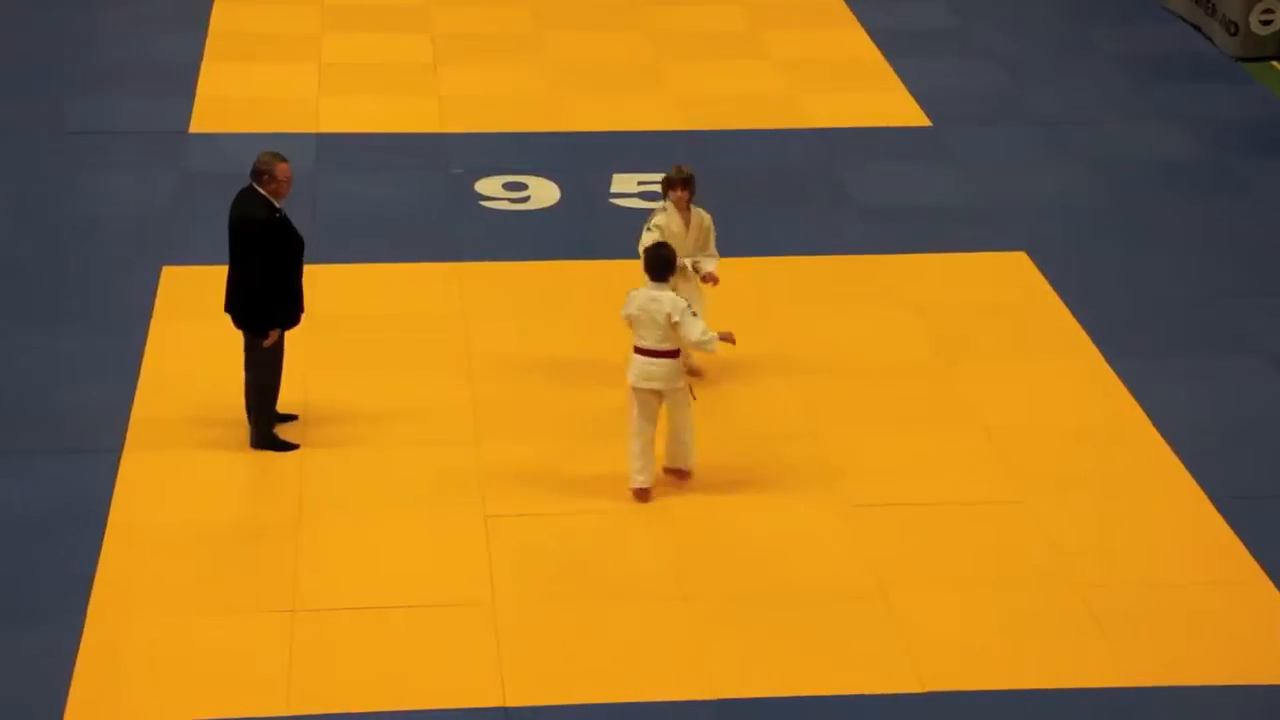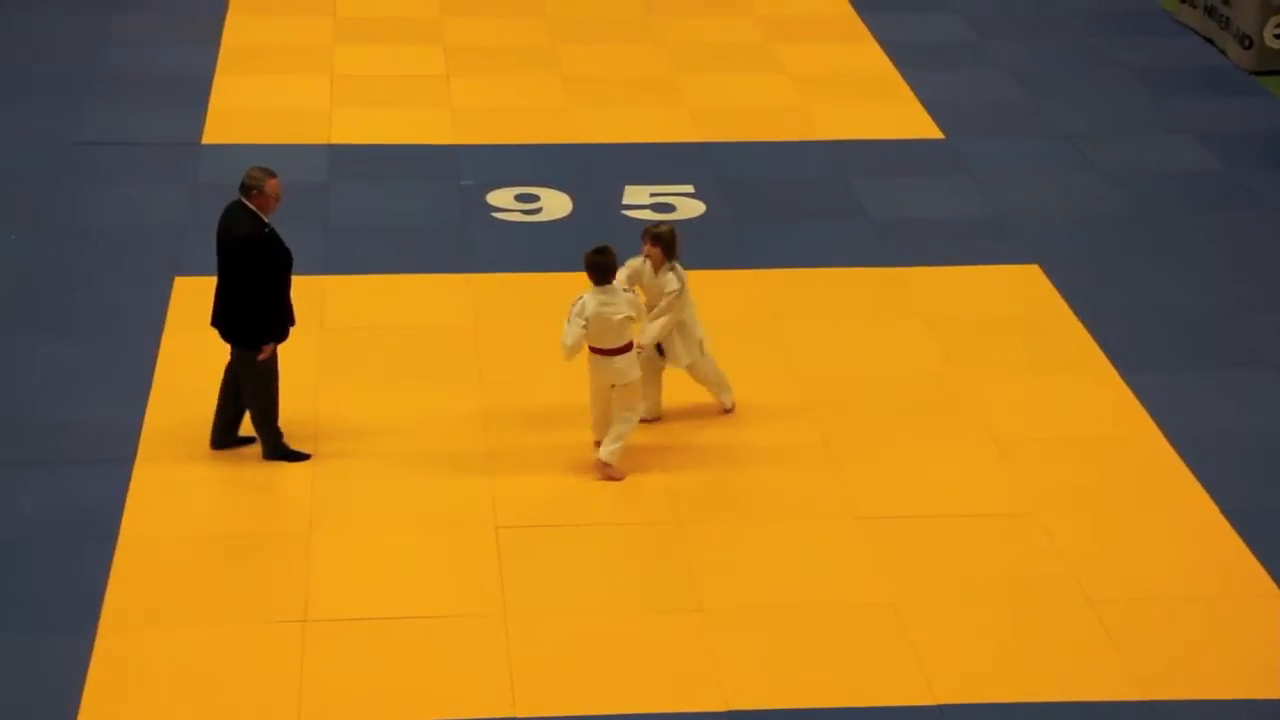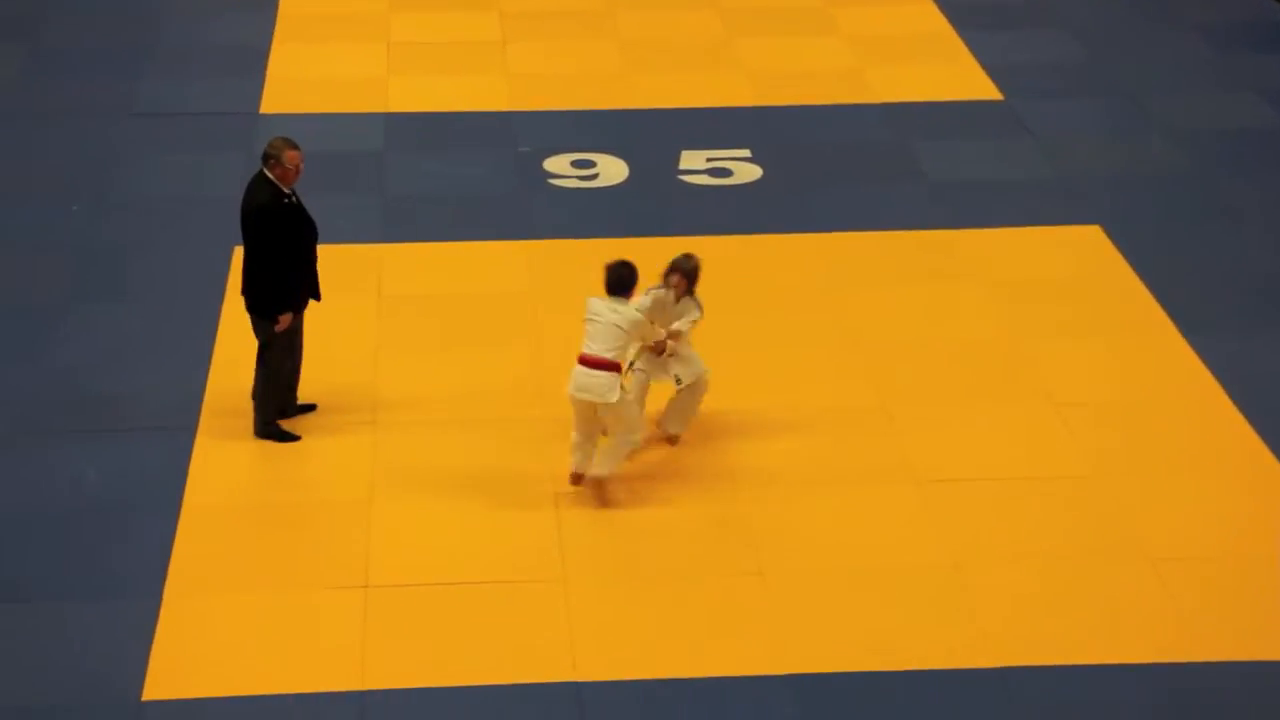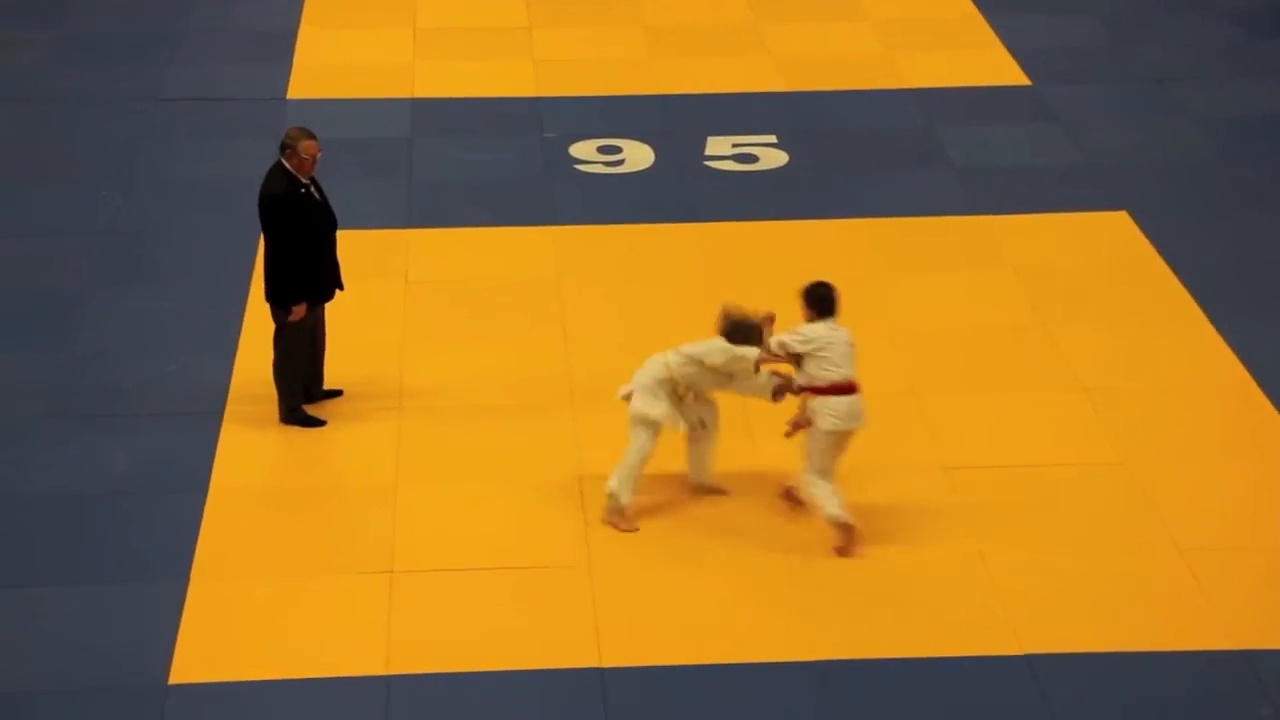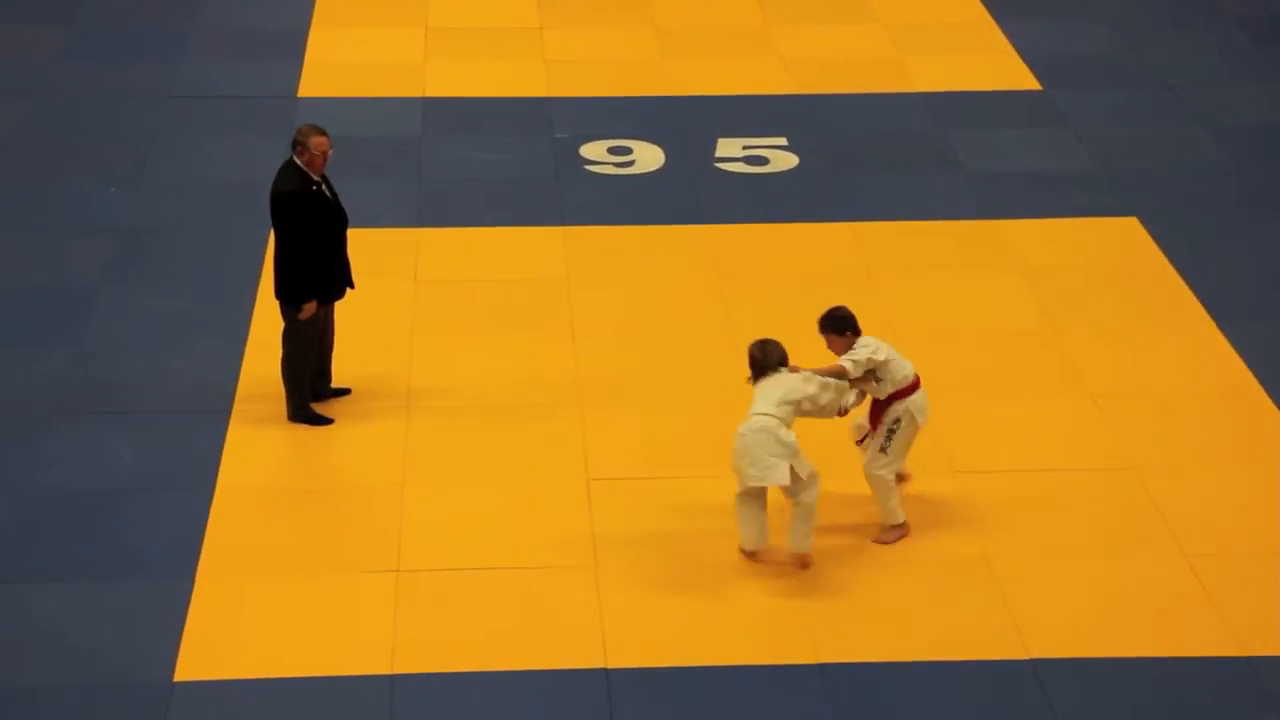
dt=0.7s
person 1, frame 1
left shoulder: (248, 197)
right shoulder: (261, 218)
right elbow: (262, 275)
right wrist: (271, 322)
left hip: (250, 300)
right hip: (260, 306)
left knee: (259, 364)
right knee: (265, 366)
left ankle: (263, 413)
right ankle: (262, 433)
person 1, frame 2
left shoulder: (235, 211)
right shoulder: (250, 234)
right elbow: (254, 290)
right wrist: (266, 336)
left hip: (237, 314)
right hip: (249, 321)
left knee: (239, 373)
right knee: (261, 381)
left ankle: (223, 434)
right ankle: (273, 445)
person 1, frame 3
left shoulder: (274, 185)
right shoulder: (263, 203)
right elbow: (268, 261)
right wrist: (281, 306)
left hip: (286, 289)
right hip: (271, 295)
left knee: (290, 350)
right knee: (275, 356)
left ankle: (285, 404)
right ankle: (265, 422)
person 1, frame 4
left shoulder: (299, 175)
right shoulder: (278, 193)
right elbow: (283, 251)
right wrist: (296, 297)
left hip: (311, 277)
right hip: (293, 285)
left knee: (313, 339)
right knee: (292, 345)
left ankle: (312, 389)
right ankle: (291, 409)
person 1, frame 5
left shoulder: (311, 173)
right shoulder: (290, 190)
right elbow: (295, 249)
right wrist: (306, 295)
left hip: (320, 275)
right hip: (302, 283)
left knee: (322, 337)
right knee: (301, 344)
left ankle: (319, 387)
right ankle: (299, 408)
person 2, frame 1
left shoulder: (633, 297)
right shoulder: (678, 302)
right elbow: (696, 339)
right wrist: (720, 337)
left hip: (641, 367)
right hip: (669, 368)
left knee: (642, 428)
right knee: (679, 420)
left ankle: (641, 483)
right ankle: (678, 465)
person 2, frame 2
left shoulder: (583, 303)
right shoulder: (629, 297)
left elbow: (572, 341)
right elbow: (639, 318)
left wrist: (567, 352)
left hip: (598, 363)
right hip: (625, 364)
left knee: (600, 403)
right knee: (626, 413)
left ankle: (602, 438)
right ankle: (605, 460)
person 2, frame 3
left shoulder: (591, 305)
right shoulder: (637, 319)
right elbow: (655, 339)
right wrist: (663, 337)
left hip: (580, 376)
right hip: (605, 382)
left knee: (586, 428)
right knee: (627, 435)
left ankle: (578, 471)
right ankle: (598, 475)
person 2, frame 4
left shoulder: (806, 334)
right shoulder: (842, 335)
left elbow: (769, 348)
left hip: (827, 407)
right hip: (849, 402)
left knee: (816, 473)
right knee: (822, 464)
left ankle: (843, 525)
right ankle: (799, 494)
person 2, frame 5
left shoulder: (865, 349)
right shoulder: (854, 350)
left elbow: (845, 371)
right elbow: (854, 387)
left wrist: (806, 372)
left hip: (905, 407)
right hip: (889, 402)
left knee: (876, 466)
right knee: (860, 432)
left ankle: (897, 523)
right ankle: (895, 472)
person 3, frame 1
left shoulder: (702, 218)
right shoulder: (660, 218)
left elbow: (707, 251)
right elbow: (647, 248)
left wrist: (708, 271)
left hip: (687, 276)
left ankle: (685, 360)
person 3, frame 2
left shoulder: (675, 277)
right shoulder: (642, 264)
left elbow: (670, 312)
right elbow: (624, 275)
left wrist: (647, 337)
left hip: (678, 323)
right hip: (655, 320)
left knee: (698, 364)
right knee: (648, 362)
left ankle: (725, 397)
right ankle: (650, 409)
person 3, frame 3
left shoulder: (693, 306)
right shoulder: (658, 293)
left elbow: (680, 332)
right elbow: (635, 311)
left wrist: (665, 342)
left hip: (673, 347)
right hip: (649, 344)
left knee: (698, 381)
right knee: (636, 386)
left ankle: (670, 427)
person 3, frame 4
left shoulder: (731, 363)
right shoulder: (718, 349)
left elbow: (749, 380)
right elbow: (745, 359)
left hip: (674, 385)
right hip: (653, 382)
left knee: (706, 417)
right knee: (642, 444)
left ankle: (699, 480)
right ankle: (616, 506)
person 3, frame 5
left shoulder: (760, 386)
right shoulder: (798, 382)
right elbow: (835, 395)
left hip: (747, 436)
right hip: (774, 438)
left knee: (751, 491)
right knee: (805, 489)
left ankle: (751, 544)
right ankle: (800, 547)
